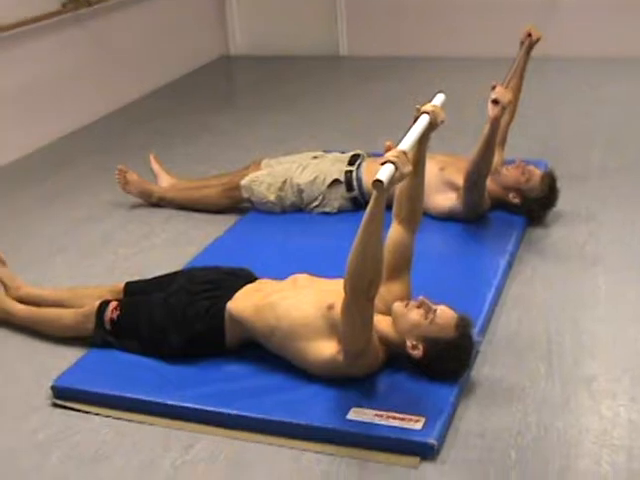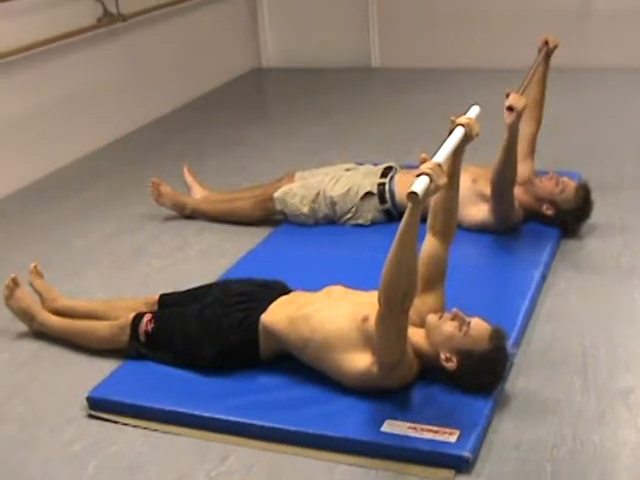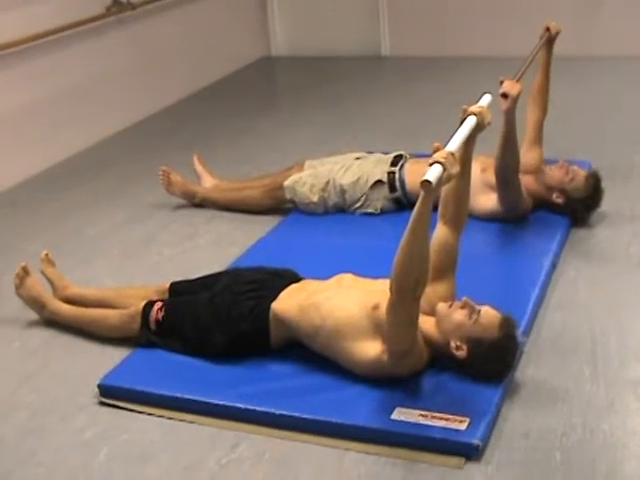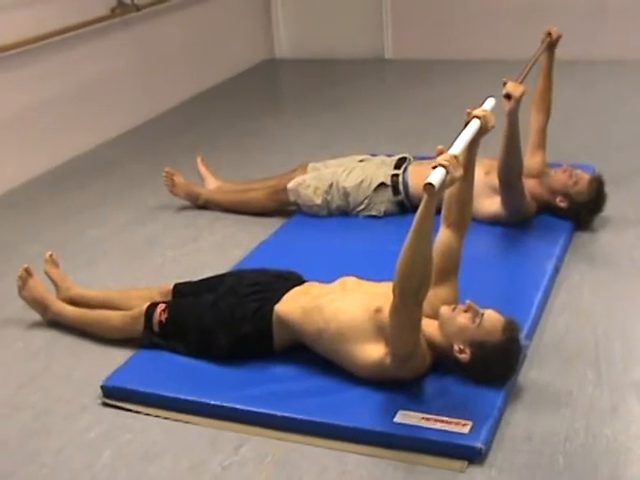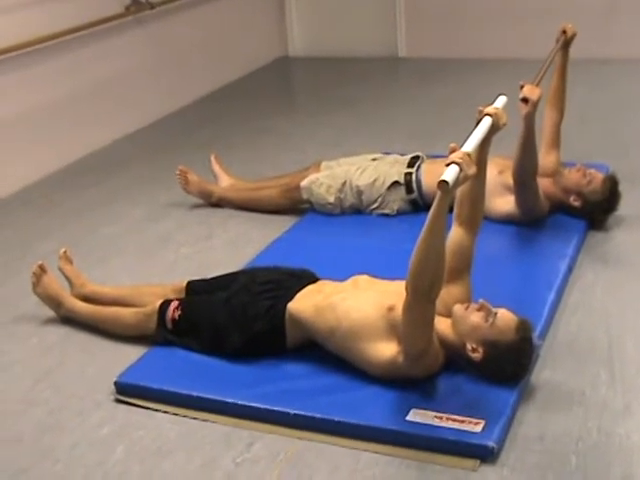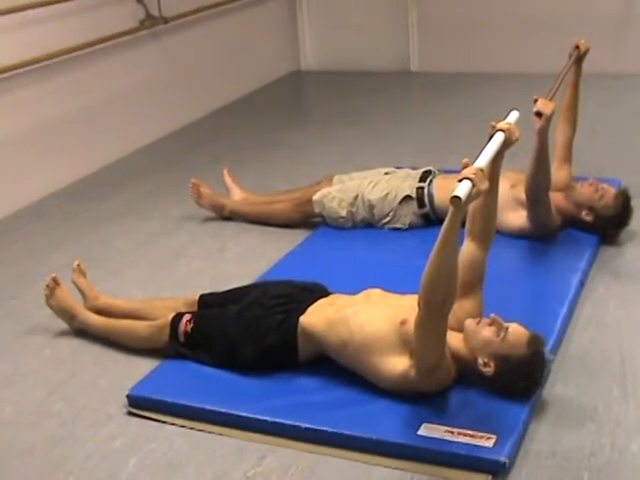
dt=0.5s
person 1, frame 1
left shoulder: (362, 355)
right shoulder: (392, 304)
left elbow: (357, 291)
right elbow: (405, 228)
left wrist: (380, 194)
right wrist: (421, 143)
left hip: (214, 322)
right hip: (242, 282)
left knee: (104, 318)
right knee: (118, 294)
person 1, frame 2
left shoulder: (395, 367)
right shoulder: (426, 317)
left elbow: (391, 304)
right elbow: (440, 239)
left wrist: (414, 206)
right wrist: (457, 156)
left hip: (247, 334)
right hip: (275, 294)
left knee: (130, 331)
right knee: (151, 304)
left ankle: (41, 319)
right ankle: (57, 304)
person 1, frame 3
left shoulder: (406, 355)
right shoulder: (436, 307)
left elbow: (403, 291)
right elbow: (450, 228)
left wrist: (427, 194)
right wrist: (468, 144)
left hip: (257, 322)
right hip: (285, 283)
left knee: (142, 318)
right knee: (165, 293)
left ankle: (52, 308)
right ankle: (71, 292)
person 1, frame 4
left shoulder: (408, 359)
right shoulder: (439, 310)
left elbow: (405, 293)
right elbow: (454, 231)
left wrist: (431, 196)
right wrist: (472, 147)
left hip: (262, 324)
right hip: (290, 285)
left knee: (144, 320)
right knee: (169, 293)
left ankle: (54, 308)
right ankle: (74, 293)
person 1, frame 5
left shoulder: (421, 357)
right shoulder: (453, 306)
left elbow: (419, 292)
right elbow: (466, 229)
left wrist: (444, 193)
right wrist: (484, 145)
left hip: (273, 321)
right hip: (302, 282)
left knee: (157, 316)
right knee: (182, 291)
left ankle: (70, 304)
right ankle: (87, 289)
person 1, frame 6
left shoulder: (433, 372)
right shoulder: (464, 323)
left elbow: (430, 306)
right elbow: (478, 245)
left wrist: (456, 209)
right wrist: (496, 161)
left hip: (285, 336)
right hip: (313, 297)
left knee: (171, 330)
right knee: (194, 304)
left ankle: (81, 317)
right ankle: (99, 302)
person 2, frame 1
left shoulder: (474, 203)
right shoulder: (494, 169)
left elbow: (470, 180)
right elbow: (505, 113)
left wrist: (492, 123)
right wrist: (524, 53)
left hip: (343, 186)
right hip: (350, 162)
left knee: (241, 190)
right knee: (255, 169)
left ankle: (156, 194)
right ankle: (173, 184)
person 2, frame 2
left shoulder: (507, 215)
right shoulder: (524, 180)
left elbow: (500, 186)
right elbow: (533, 124)
left wrist: (509, 127)
right wrist: (545, 62)
left hip: (375, 199)
right hip: (382, 174)
left knee: (274, 203)
right knee: (286, 181)
left ankle: (188, 205)
right ankle: (205, 197)
person 2, frame 3
left shoulder: (516, 204)
right shoulder: (533, 169)
left elbow: (503, 176)
right elbow: (538, 112)
left wrist: (507, 114)
right wrist: (548, 51)
left hip: (386, 187)
right hip: (394, 162)
left knee: (283, 192)
right knee: (298, 170)
left ankle: (198, 194)
right ankle: (216, 185)
person 2, frame 4
left shoulder: (518, 207)
right shoulder: (536, 172)
left elbow: (506, 177)
right elbow: (541, 116)
left wrist: (509, 115)
right wrist: (549, 54)
left hip: (389, 190)
right hip: (395, 165)
left knee: (288, 194)
right knee: (302, 171)
left ankle: (203, 196)
right ankle: (219, 187)
person 2, frame 5
left shoulder: (533, 206)
right shoulder: (550, 173)
left elbow: (520, 179)
right elbow: (556, 117)
left wrist: (528, 118)
right wrist: (564, 53)
left hip: (402, 189)
right hip: (409, 164)
left knee: (300, 191)
right knee: (314, 171)
left ankle: (217, 194)
right ankle: (232, 185)
person 2, frame 6
left shoulder: (544, 221)
right shoulder: (563, 187)
left elbow: (534, 195)
right elbow: (567, 133)
left wrist: (540, 133)
right wrist: (576, 69)
left hip: (413, 203)
right hip: (421, 178)
left knee: (312, 206)
right knee: (326, 184)
left ankle: (228, 206)
right ankle: (243, 198)
